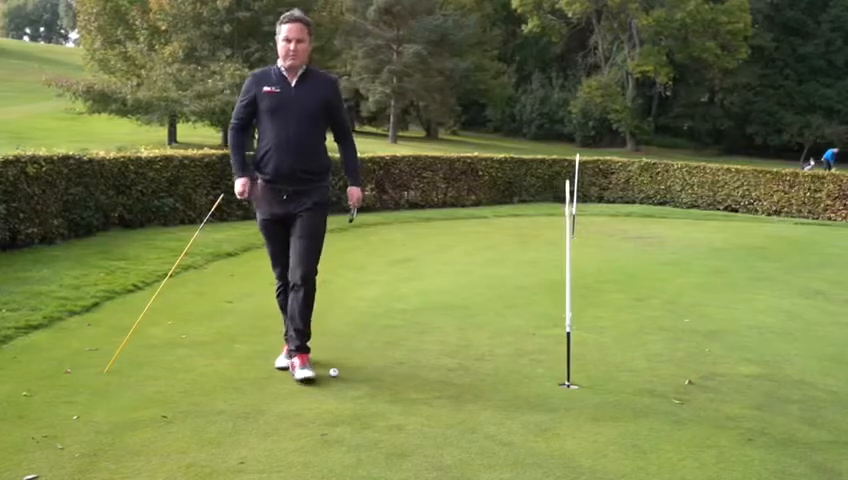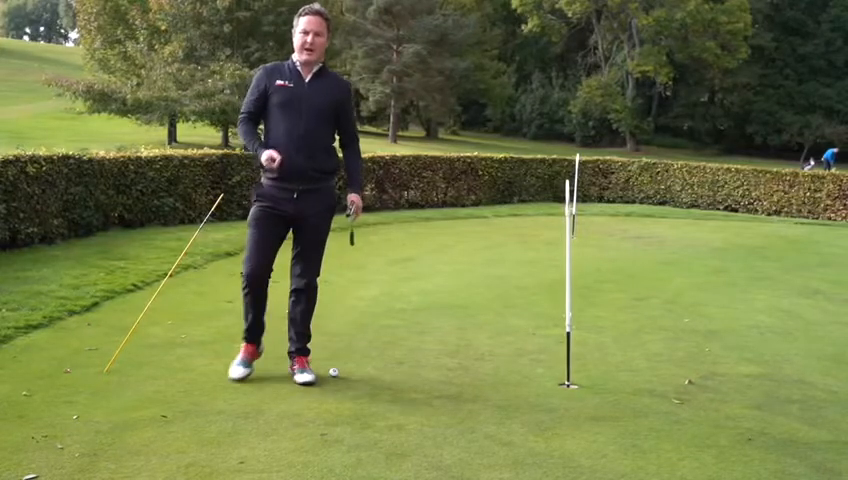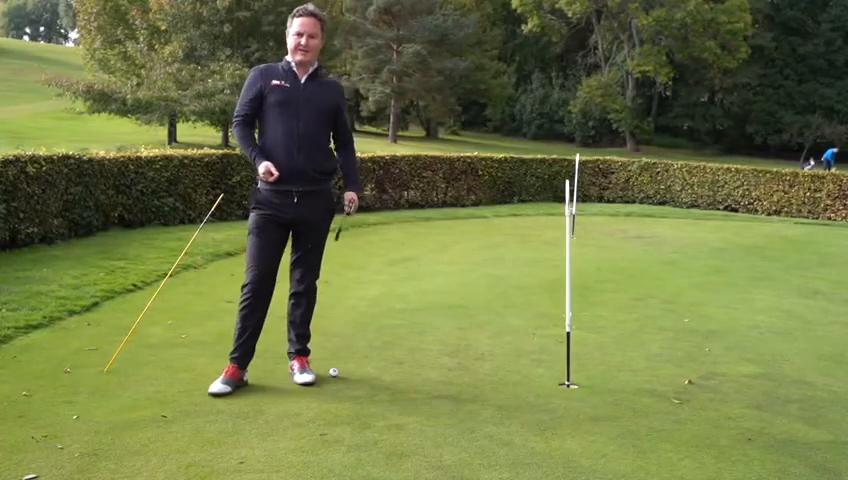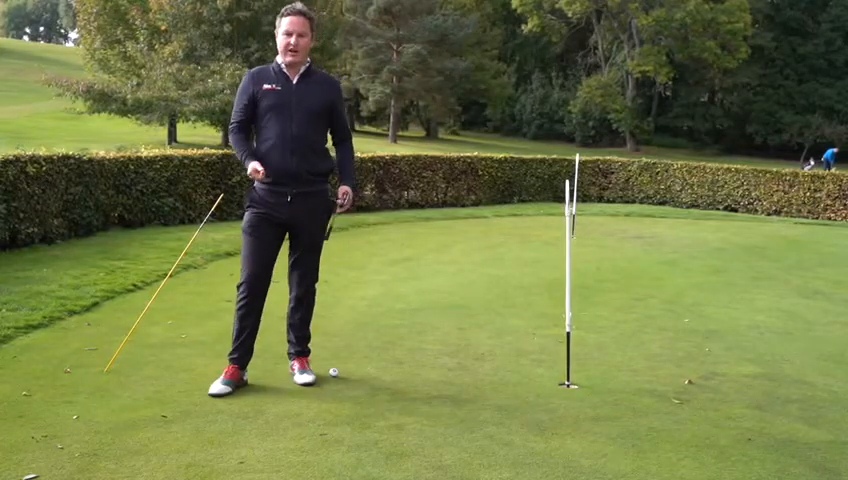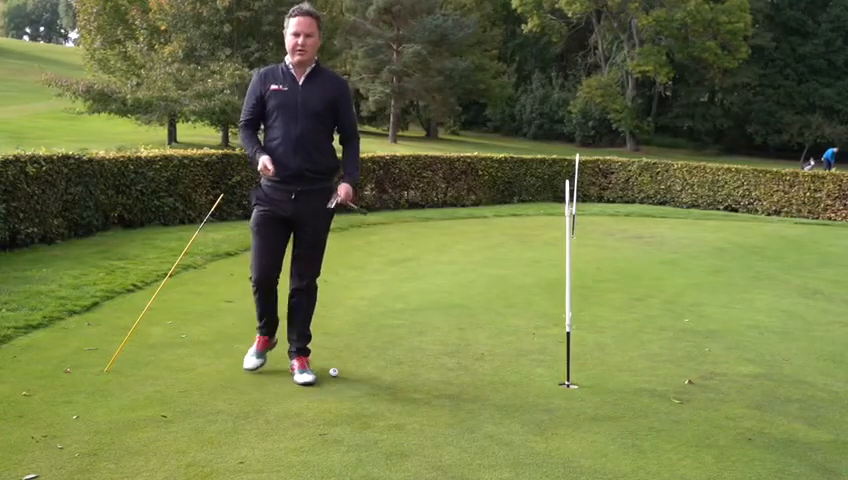
dt=0.7s
person 1, frame 1
left shoulder: (326, 85)
right shoulder: (257, 81)
left elbow: (343, 136)
right elbow: (237, 129)
left wrist: (354, 180)
right wrist: (241, 173)
left hip: (311, 194)
right hip: (269, 193)
left knee: (302, 275)
right knee: (282, 276)
left ankle: (299, 352)
right ankle: (290, 342)
person 1, frame 2
left shoulder: (339, 87)
right shoulder: (269, 75)
left elbow: (349, 142)
right elbow: (246, 120)
left wrist: (354, 188)
right wrist: (261, 150)
left hip: (317, 195)
right hip: (273, 191)
left knee: (305, 279)
right knee: (254, 271)
left ankle: (299, 356)
right ankle: (251, 344)
person 1, frame 3
left shoulder: (332, 89)
right shoulder: (263, 76)
left elbow: (344, 143)
right elbow: (241, 123)
left wrist: (352, 186)
right wrist: (259, 160)
left hip: (317, 199)
right hip: (271, 197)
left knee: (305, 282)
right knee: (257, 281)
left ankle: (299, 356)
right ankle: (238, 365)
person 1, frame 4
left shoulder: (327, 86)
right shoulder: (255, 79)
left elbow: (342, 139)
right elbow: (237, 128)
left wrist: (347, 181)
right wrist: (249, 160)
left hip: (313, 199)
right hip: (265, 197)
left knee: (303, 284)
right knee: (251, 282)
left ankle: (299, 356)
right ankle: (237, 366)
person 1, frame 5
left shoulder: (334, 85)
right shoulder: (264, 79)
left elbow: (350, 138)
right elbow: (246, 126)
left wrist: (348, 179)
right wrist: (259, 155)
left hip: (317, 195)
right hip: (272, 193)
left knee: (304, 280)
right knee: (263, 275)
left ankle: (299, 354)
right ankle: (265, 334)
